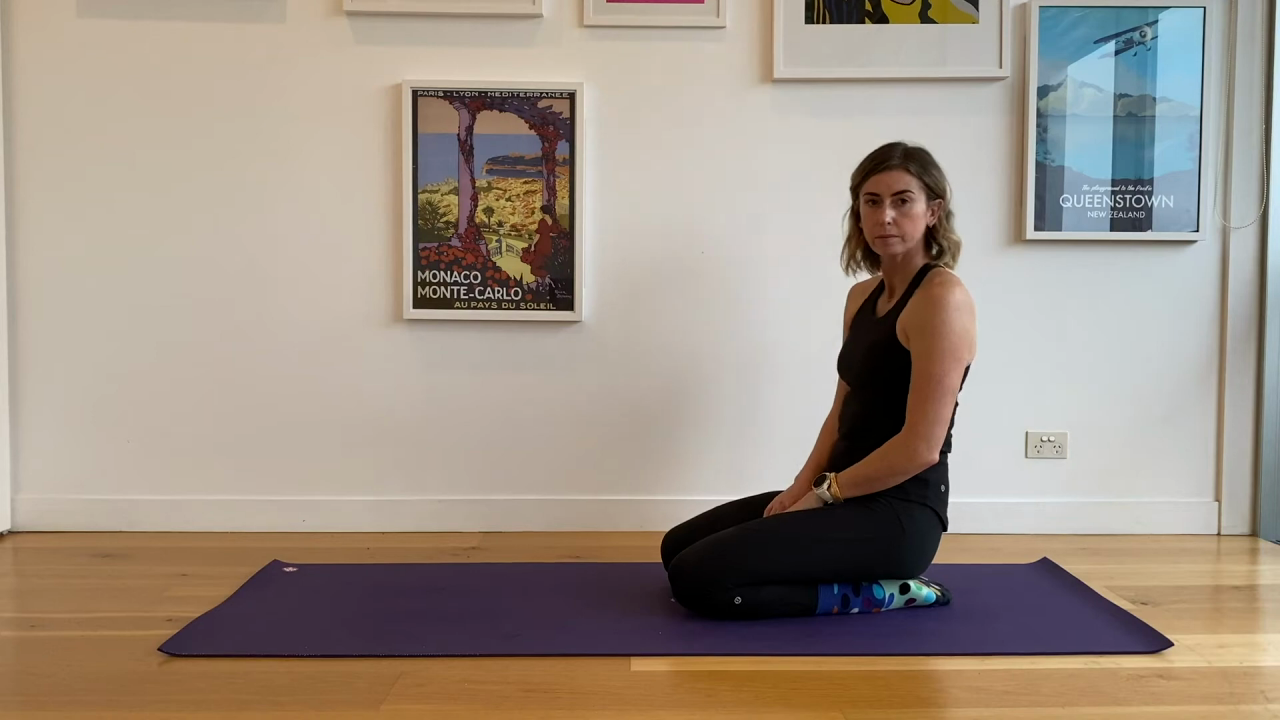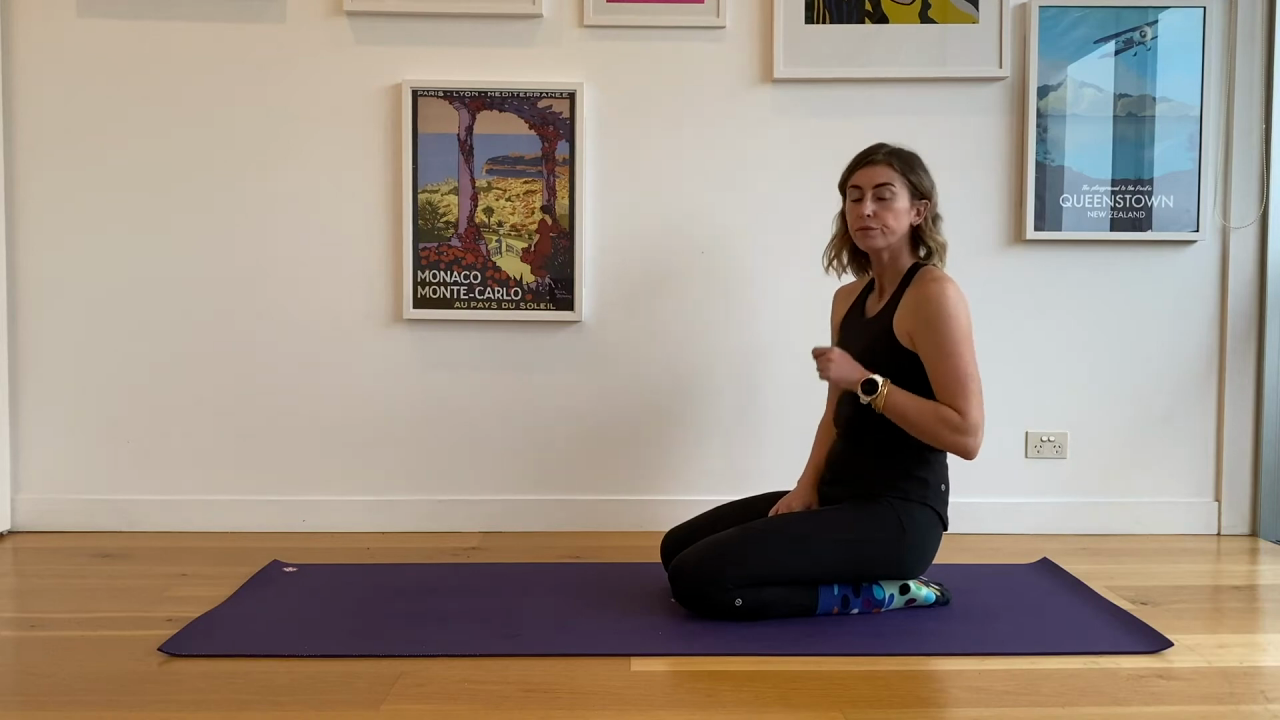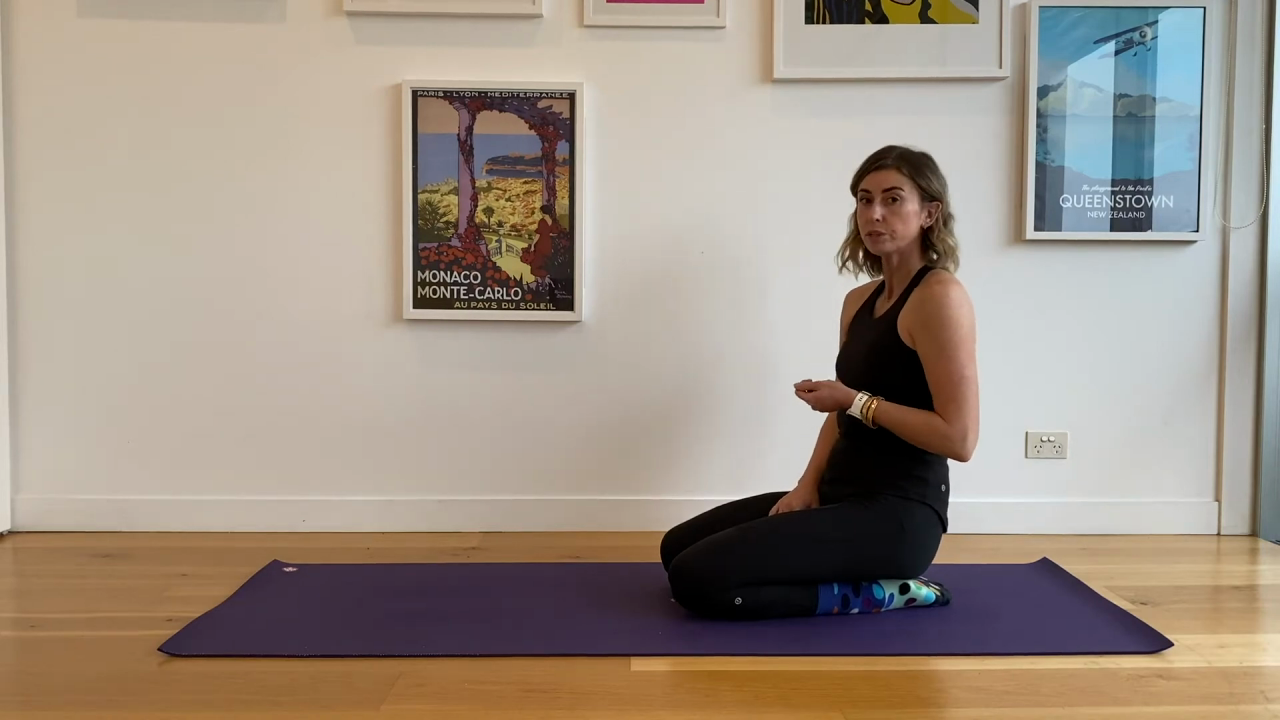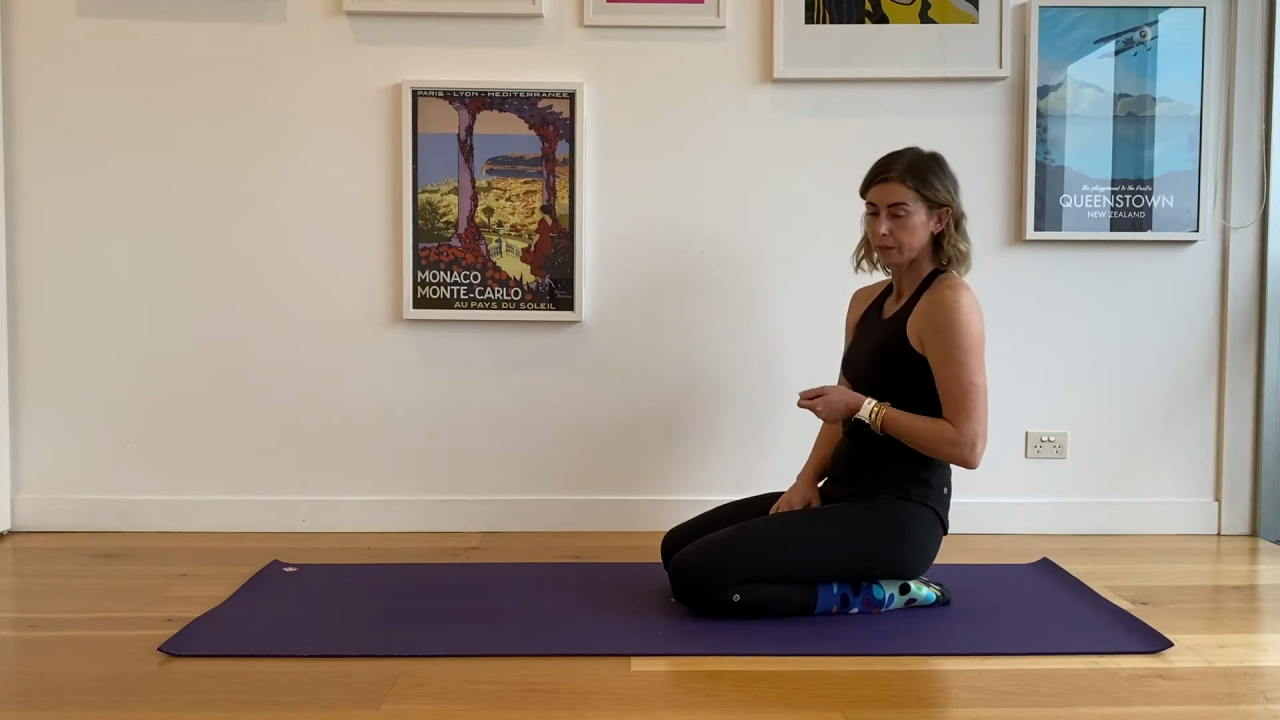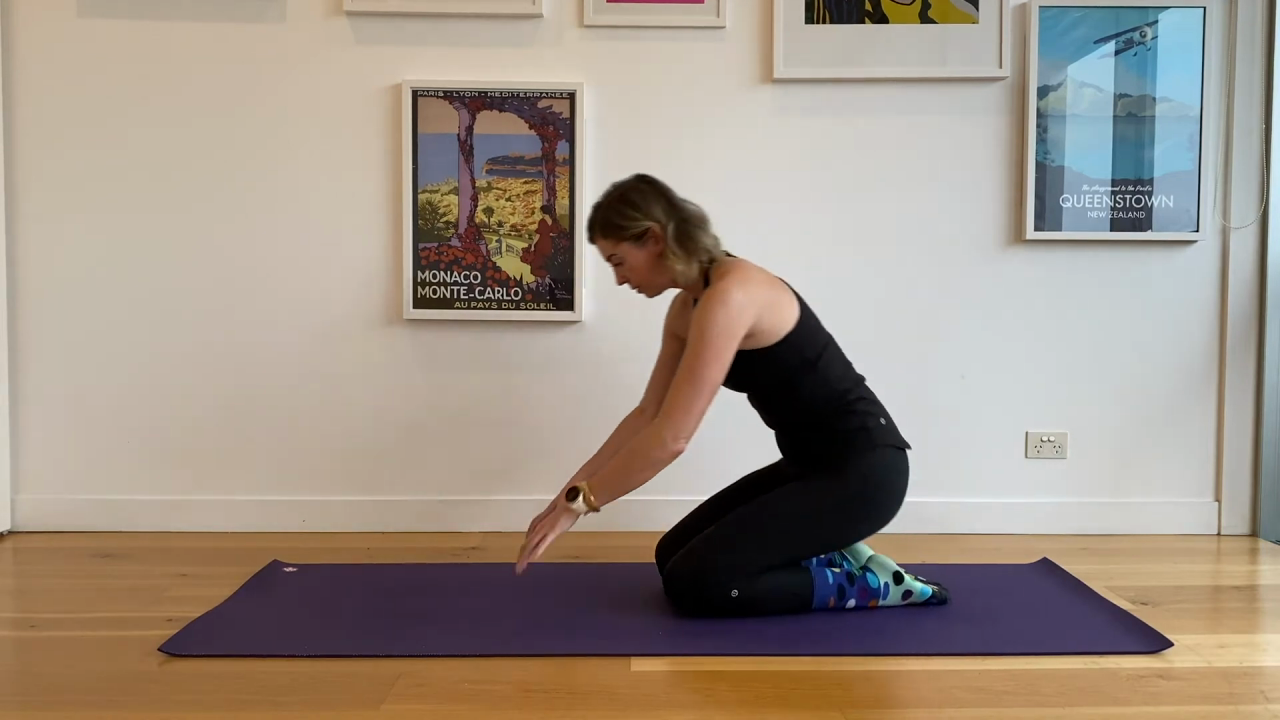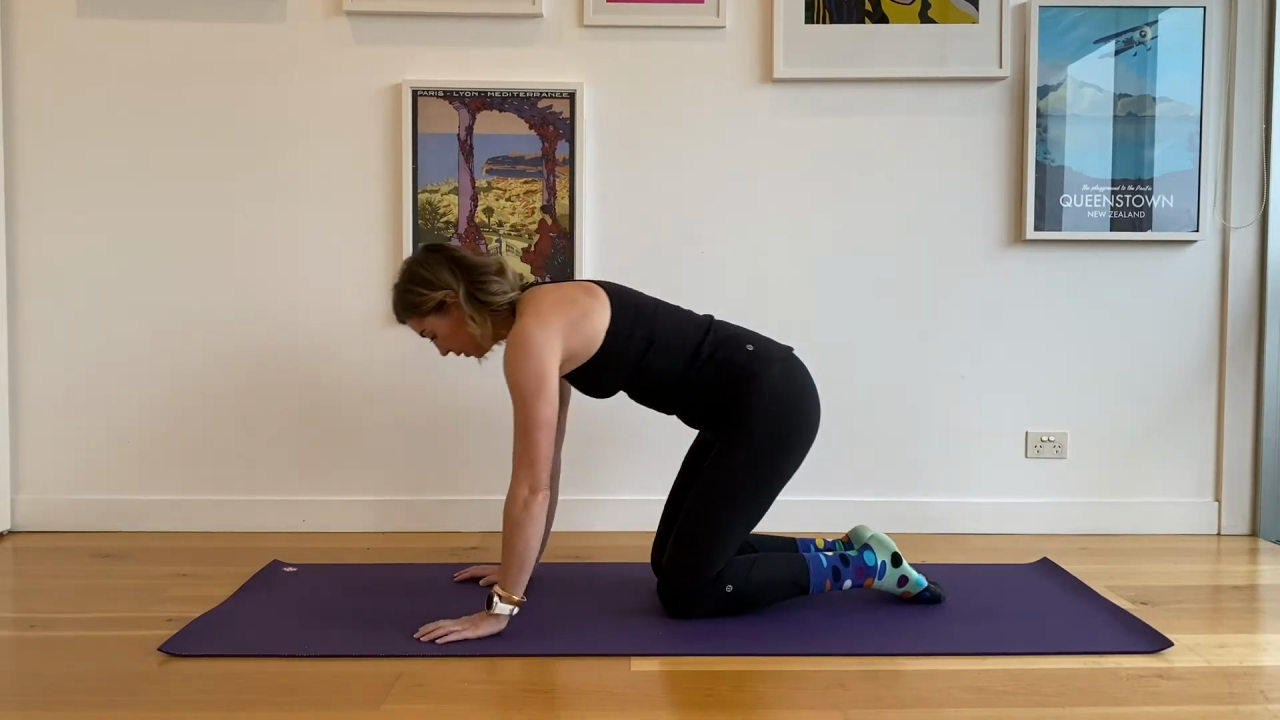
dt=0.7s
person 1, frame 1
left shoulder: (942, 298)
right shoulder: (861, 296)
left elbow: (921, 446)
left wrist: (822, 494)
right wrist: (802, 486)
left hip: (897, 516)
right hip: (851, 496)
left knee: (697, 578)
right knee: (678, 548)
left ankle: (884, 594)
right ankle: (874, 582)
person 1, frame 2
left shoulder: (934, 295)
right shoulder: (848, 298)
left elbow: (966, 434)
left wrist: (865, 383)
right wrist: (807, 486)
left hip: (898, 516)
right hip: (841, 495)
left knee: (698, 578)
right knee: (679, 547)
left ankle: (884, 595)
right ankle: (870, 583)
person 1, frame 3
left shoulder: (939, 297)
right shoulder: (859, 300)
left elbow: (959, 437)
left wrist: (856, 401)
right wrist: (807, 485)
left hip: (898, 515)
right hip: (843, 495)
left knee: (697, 578)
right knee: (678, 548)
left ankle: (880, 594)
right ankle: (873, 581)
person 1, frame 4
left shoulder: (949, 302)
right shoulder: (865, 301)
left elbow: (967, 444)
left wrist: (866, 408)
right wrist: (806, 481)
left hip: (899, 517)
right hip: (844, 496)
left knee: (698, 575)
right knee: (679, 548)
left ankle: (875, 594)
right ankle: (863, 580)
person 1, frame 5
left shoulder: (731, 297)
right shoulder: (685, 308)
left elbow: (671, 437)
right elbow: (647, 415)
left wrist: (578, 500)
right wrist: (573, 490)
left hip: (862, 469)
right hip: (811, 460)
left knee: (693, 584)
right knee: (675, 556)
left ankle: (861, 584)
right ankle: (835, 559)
person 1, frame 6
left shoulder: (531, 333)
right shoulder: (543, 319)
left elbow: (532, 487)
right elbow: (543, 470)
left wrist: (502, 604)
right wrist: (518, 566)
left hip: (771, 402)
right hip: (751, 402)
left knee: (686, 591)
right knee: (673, 561)
left ankle: (860, 564)
right ankle: (839, 547)
